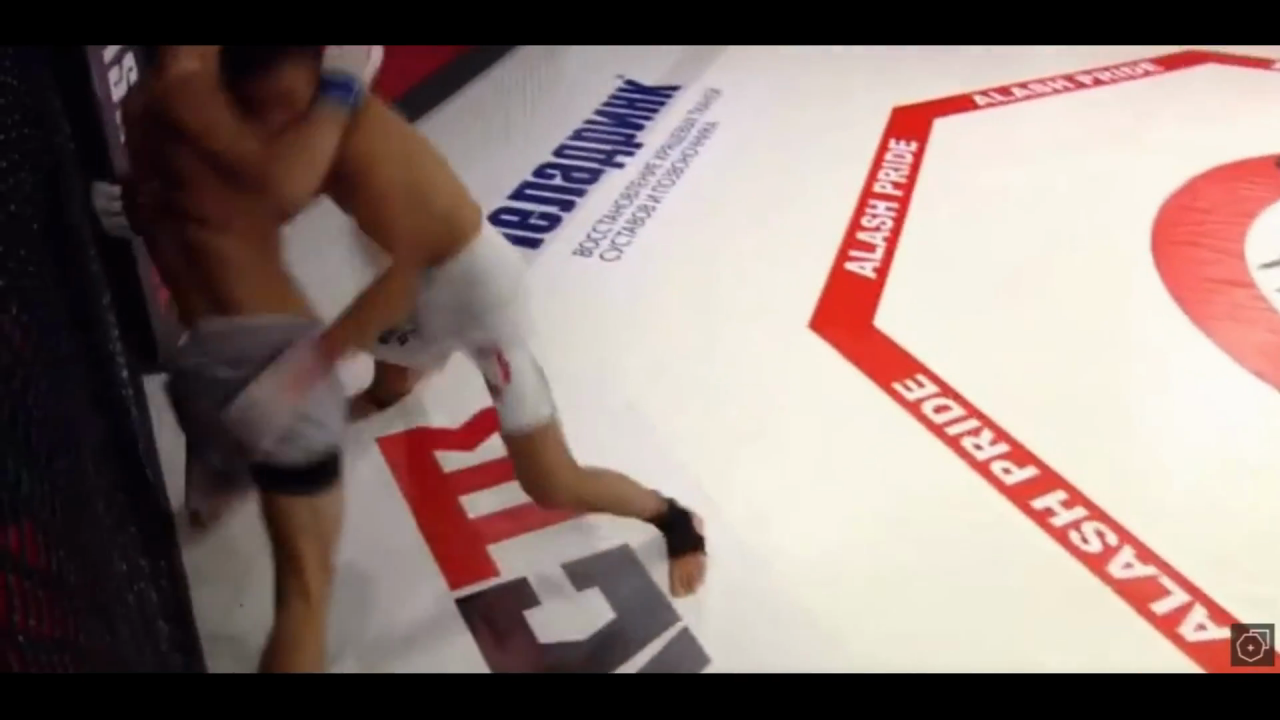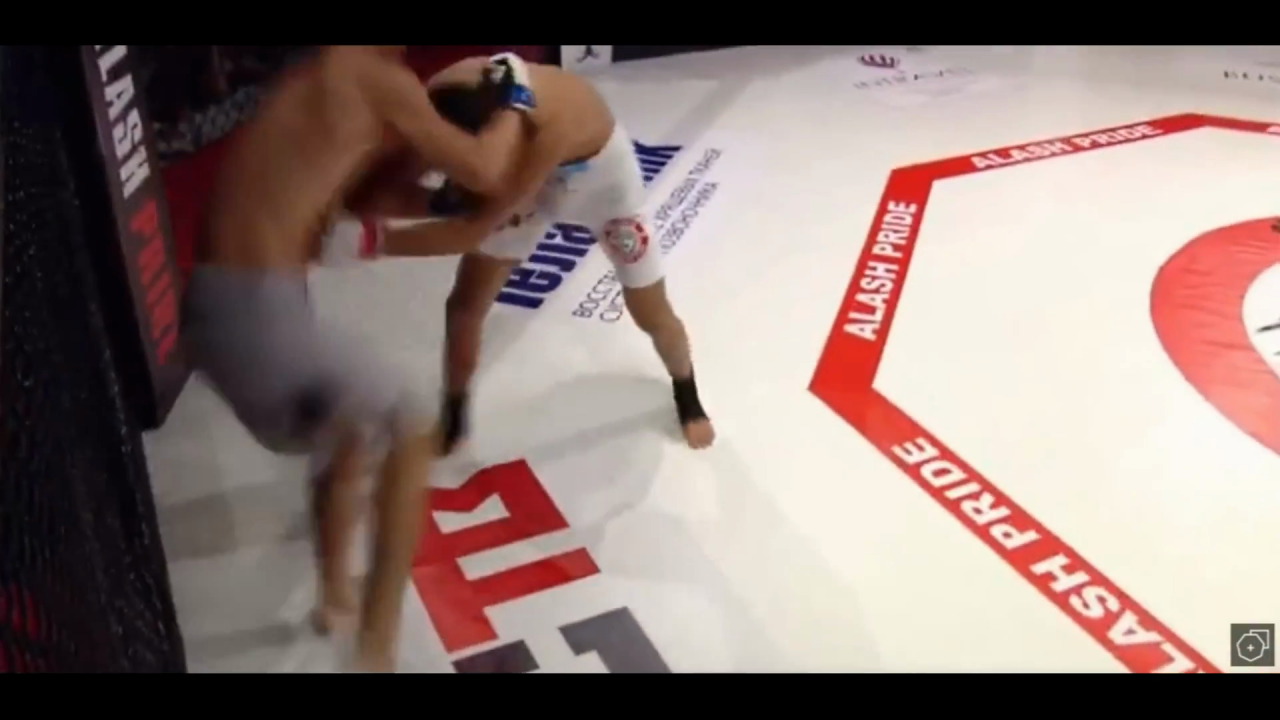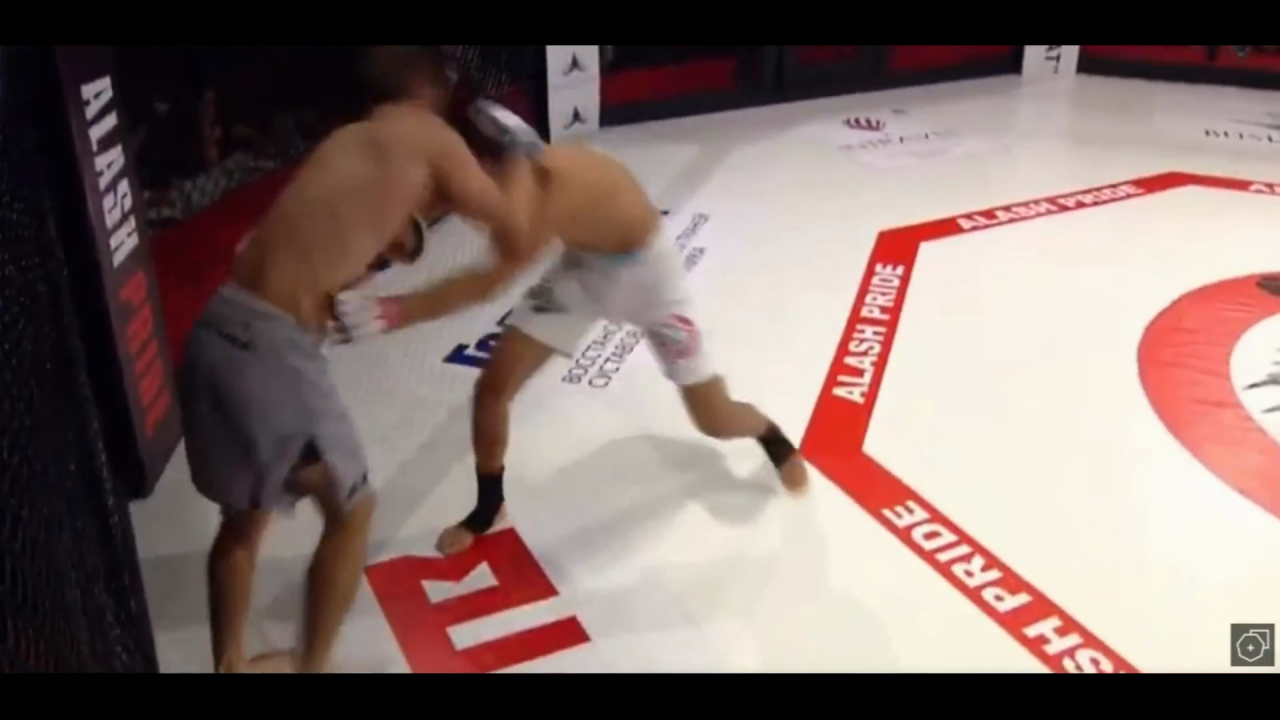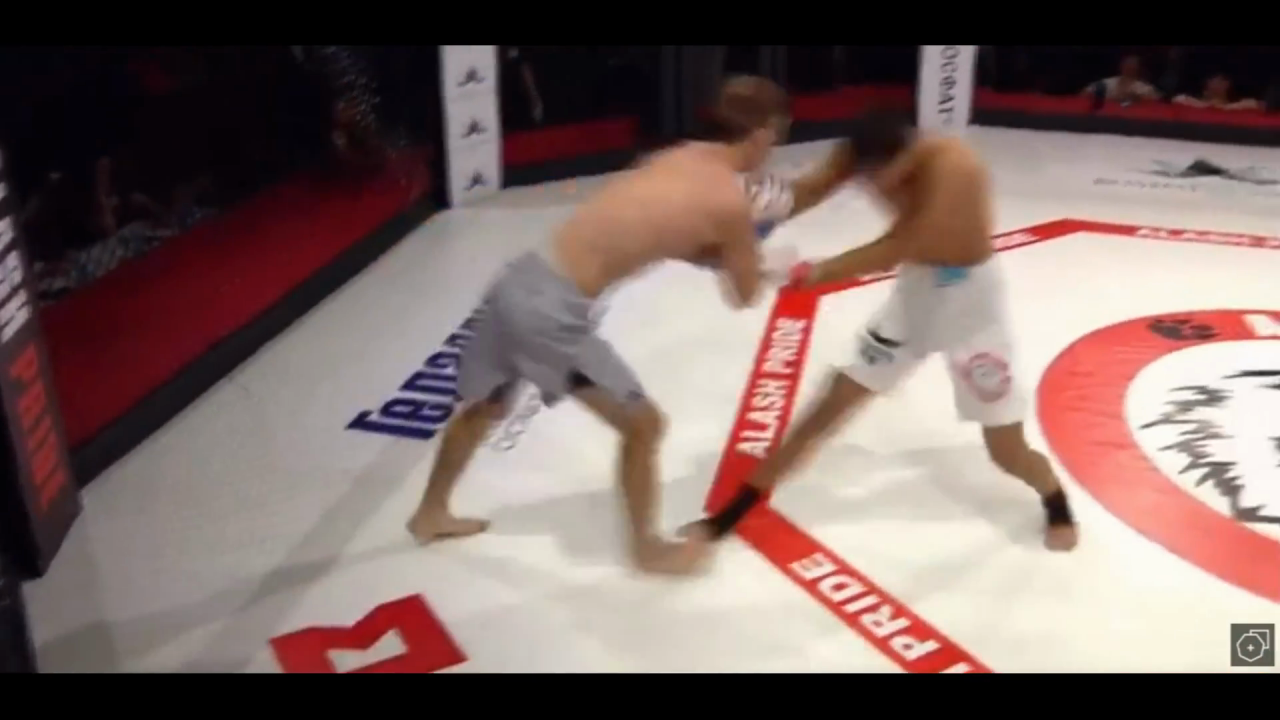
dt=0.7s
person 1, frame 1
left shoulder: (135, 109)
right shoulder: (177, 86)
right elbow: (281, 187)
right wrist: (341, 89)
left hip: (201, 365)
right hip: (277, 360)
left knee: (221, 447)
right knee: (306, 593)
left ankle: (207, 506)
person 1, frame 2
left shoulder: (303, 80)
right shoulder: (378, 79)
right elbow: (484, 172)
right wrist: (513, 105)
left hip: (212, 305)
right hip: (258, 314)
left knee: (351, 438)
right knee: (413, 439)
left ankle: (336, 595)
right ankle: (376, 650)
person 1, frame 3
left shoulder: (346, 140)
right shoulder: (426, 136)
right elbow: (512, 230)
left hip: (216, 327)
right hip: (272, 347)
left knee: (247, 514)
right knee: (352, 515)
left ankle: (232, 666)
right ankle: (308, 669)
person 1, frame 4
left shoulder: (684, 156)
right shoulder: (731, 204)
right elbow: (743, 295)
left hip: (521, 280)
right hip: (549, 310)
left knee: (485, 404)
right knee: (644, 424)
left ankle: (430, 513)
right ankle: (645, 547)
person 2, frame 1
left shoulder: (362, 143)
left elbow: (403, 278)
left hip: (477, 284)
right hip: (428, 275)
left knee: (551, 487)
right knee: (386, 379)
left ankle: (675, 520)
right ankle: (390, 388)
person 2, frame 2
left shoulder: (546, 130)
right shoulder: (441, 96)
left elbow: (475, 228)
left wrist: (374, 240)
left hip: (600, 167)
right hip: (518, 171)
left knee: (652, 314)
right knee: (465, 305)
left ankle: (687, 396)
right ankle: (451, 423)
person 2, frame 3
left shoulder: (561, 191)
right shoulder: (501, 170)
left elbow: (488, 282)
left wrist: (389, 312)
left hip: (646, 268)
right hip: (582, 263)
left knee: (716, 419)
right knee: (491, 389)
left ankle: (773, 438)
right ankle: (488, 508)
person 2, frame 4
left shoulder: (953, 169)
right shoulder: (881, 159)
left elbow: (891, 252)
left wrist: (807, 273)
left hip: (971, 300)
right hip: (914, 293)
left knee: (1008, 453)
right knee: (827, 410)
left ankle: (1057, 502)
right ankle: (739, 508)
